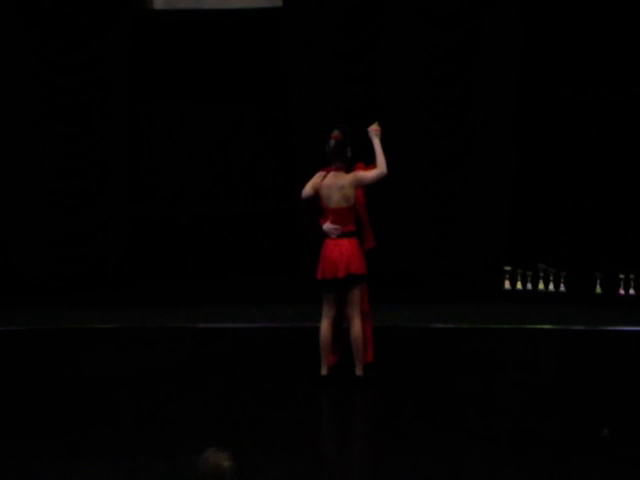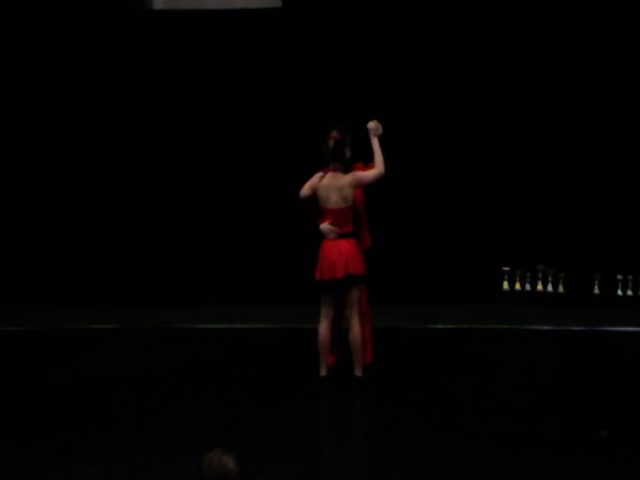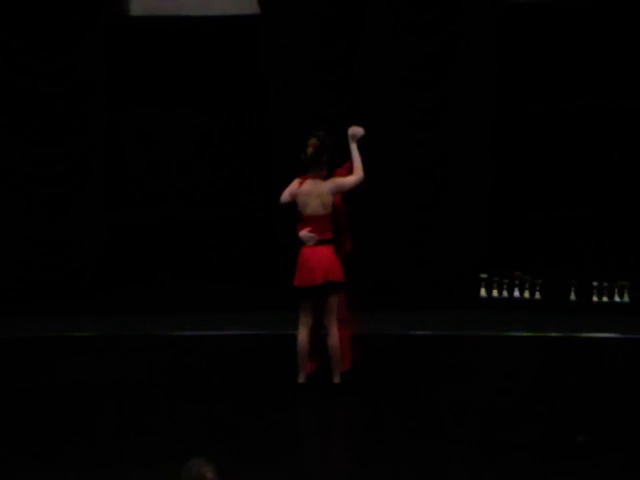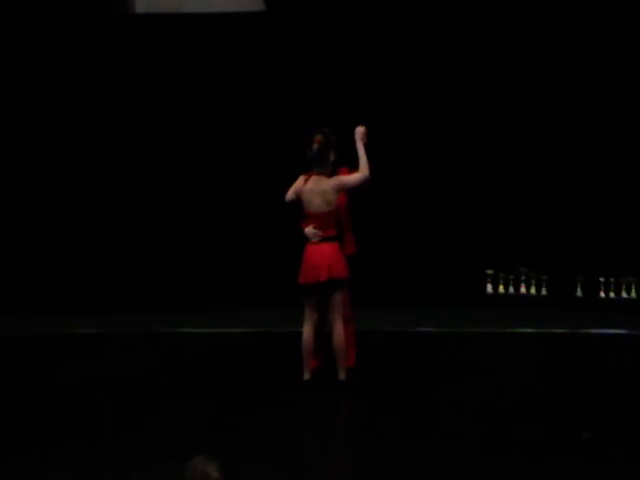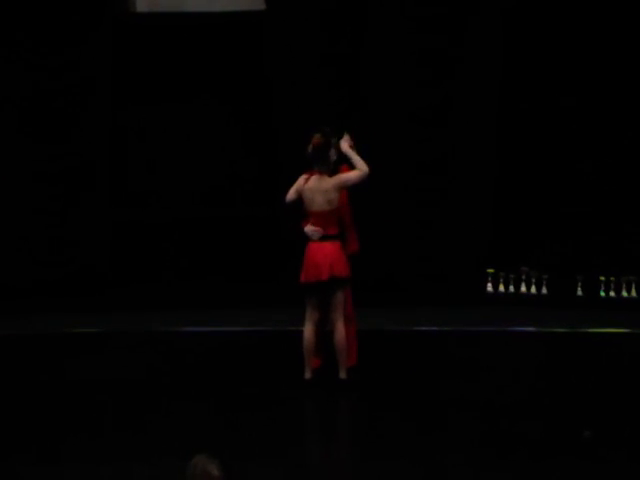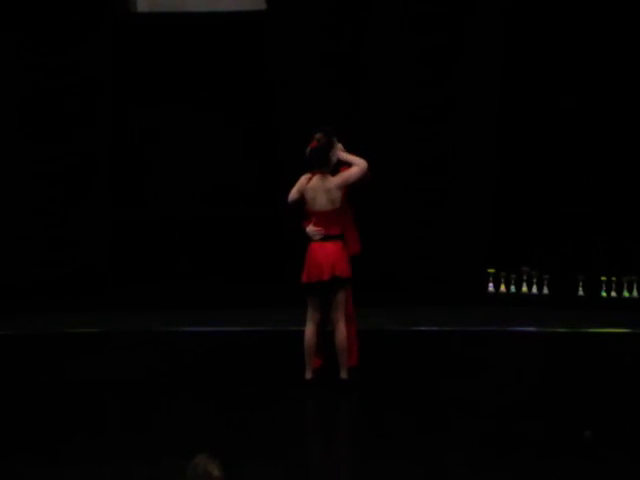
dt=0.4s
person 1, frame 1
left shoulder: (319, 178)
right shoulder: (353, 179)
left elbow: (303, 198)
right elbow: (383, 170)
right wrist: (375, 139)
left hip: (329, 250)
right hip: (351, 249)
left knee: (328, 314)
right knee: (354, 315)
left ankle: (324, 370)
right ankle: (358, 371)
person 1, frame 2
left shoulder: (318, 179)
right shoulder: (351, 179)
left elbow: (301, 198)
right elbow: (381, 170)
right wrist: (374, 138)
left hip: (327, 251)
right hip: (349, 250)
left knee: (326, 316)
right knee: (353, 317)
left ankle: (323, 371)
right ankle: (358, 372)
person 1, frame 3
left shoulder: (297, 186)
right shoulder: (331, 186)
left elbow: (281, 205)
right elbow: (359, 176)
right wrist: (353, 143)
left hip: (307, 258)
right hip: (328, 257)
left knee: (305, 323)
right knee: (331, 324)
left ankle: (302, 377)
right ankle: (336, 378)
person 1, frame 4
left shoulder: (301, 182)
right shoulder: (334, 184)
left elbow: (286, 203)
right elbow: (365, 174)
right wrist: (359, 142)
left hip: (311, 254)
right hip: (332, 253)
left knee: (309, 320)
right knee: (336, 320)
left ankle: (307, 373)
right ankle: (341, 374)
person 1, frame 5
left shoulder: (303, 181)
right shoulder: (336, 182)
left elbow: (287, 204)
right elbow: (364, 171)
right wrist: (347, 149)
left hip: (312, 253)
right hip: (334, 252)
left knee: (311, 318)
right knee: (338, 319)
left ankle: (308, 372)
right ankle: (342, 373)
person 1, frame 6
left shoulder: (305, 180)
right shoulder: (338, 182)
left elbow: (289, 203)
right elbow: (363, 165)
right wrist: (342, 154)
left hip: (315, 253)
right hip: (336, 252)
left knee: (312, 318)
right knee: (339, 319)
left ankle: (309, 372)
right ankle: (343, 373)
person 2, frame 1
left shoulder: (358, 171)
right wrist: (323, 224)
left hip: (357, 244)
left knee: (361, 302)
left ankle: (366, 357)
right ankle: (332, 354)
person 2, frame 2
left shoulder: (357, 170)
left elbow: (377, 170)
right wrist: (320, 225)
left hip: (355, 244)
left knee: (360, 302)
left ankle: (365, 358)
right ankle: (332, 355)
person 2, frame 3
left shoulder: (337, 176)
left elbow: (356, 171)
right wrist: (300, 232)
left hip: (336, 251)
left knee: (339, 309)
left ankle: (343, 363)
right ankle: (312, 360)
person 2, frame 4
left shoulder: (342, 173)
right wrist: (305, 228)
left hip: (339, 247)
left knee: (343, 306)
left ankle: (347, 359)
right ankle: (315, 357)
person 2, frame 5
left shoulder: (343, 172)
right wrist: (306, 227)
left hip: (341, 246)
left knee: (344, 304)
left ankle: (348, 359)
right ankle: (317, 356)
person 2, frame 6
left shoulder: (343, 172)
left elbow: (364, 178)
left wrist: (345, 157)
right wrist: (307, 227)
left hip: (342, 246)
left knee: (345, 304)
left ankle: (349, 359)
right ankle: (317, 358)
